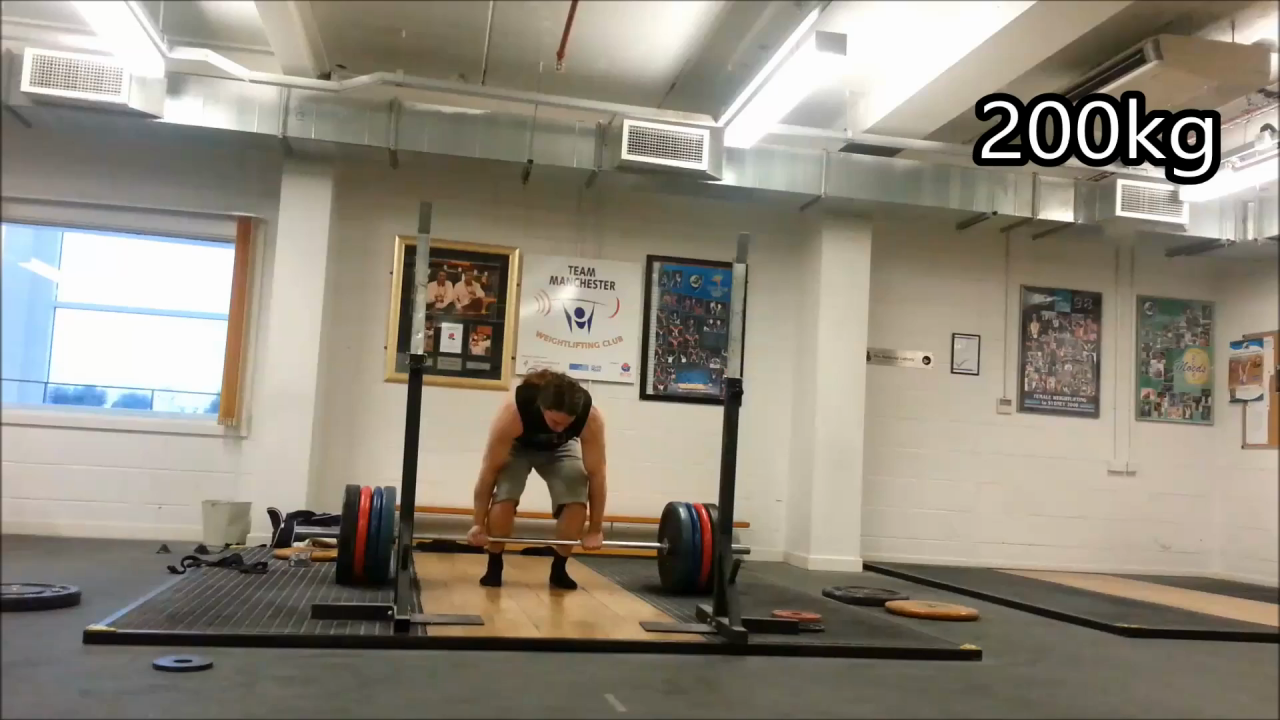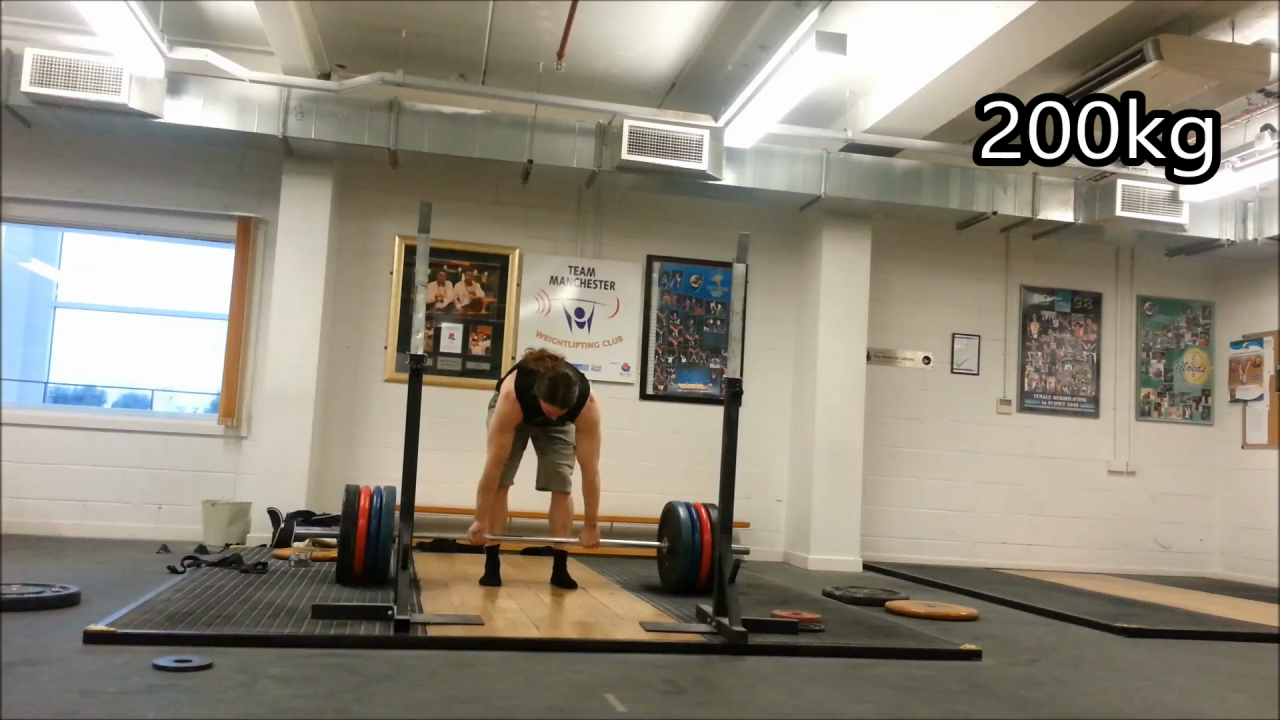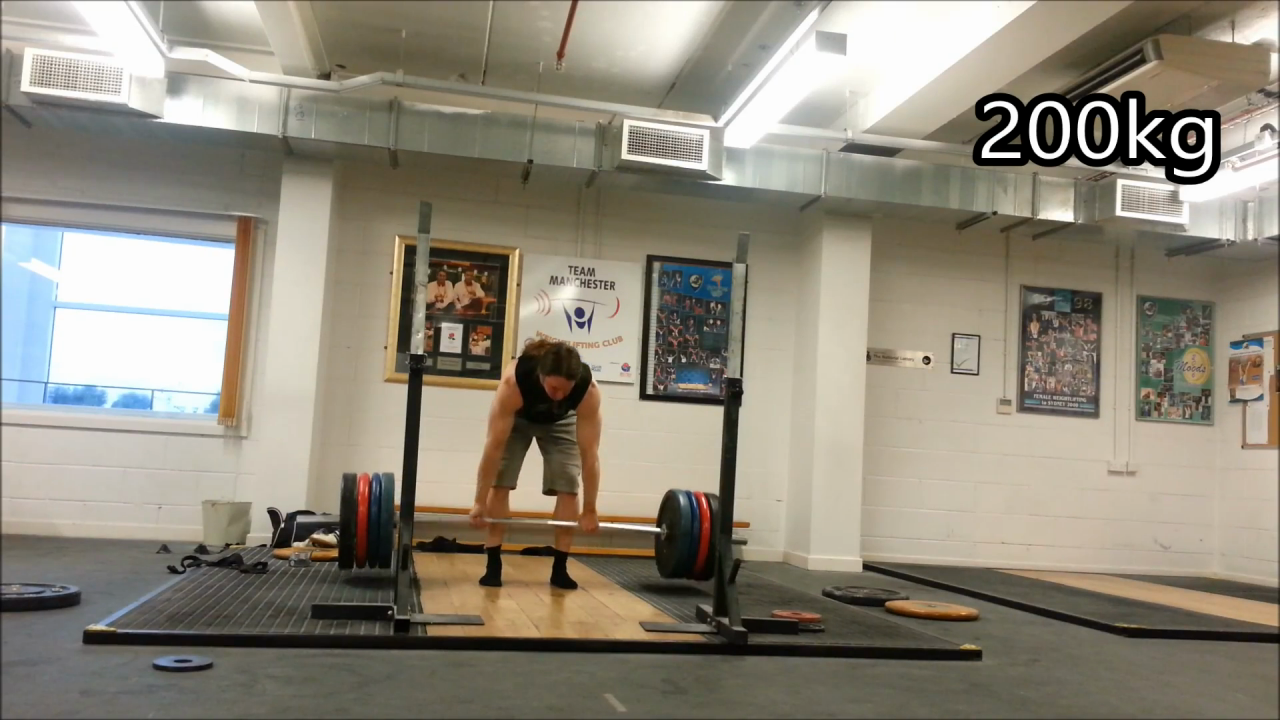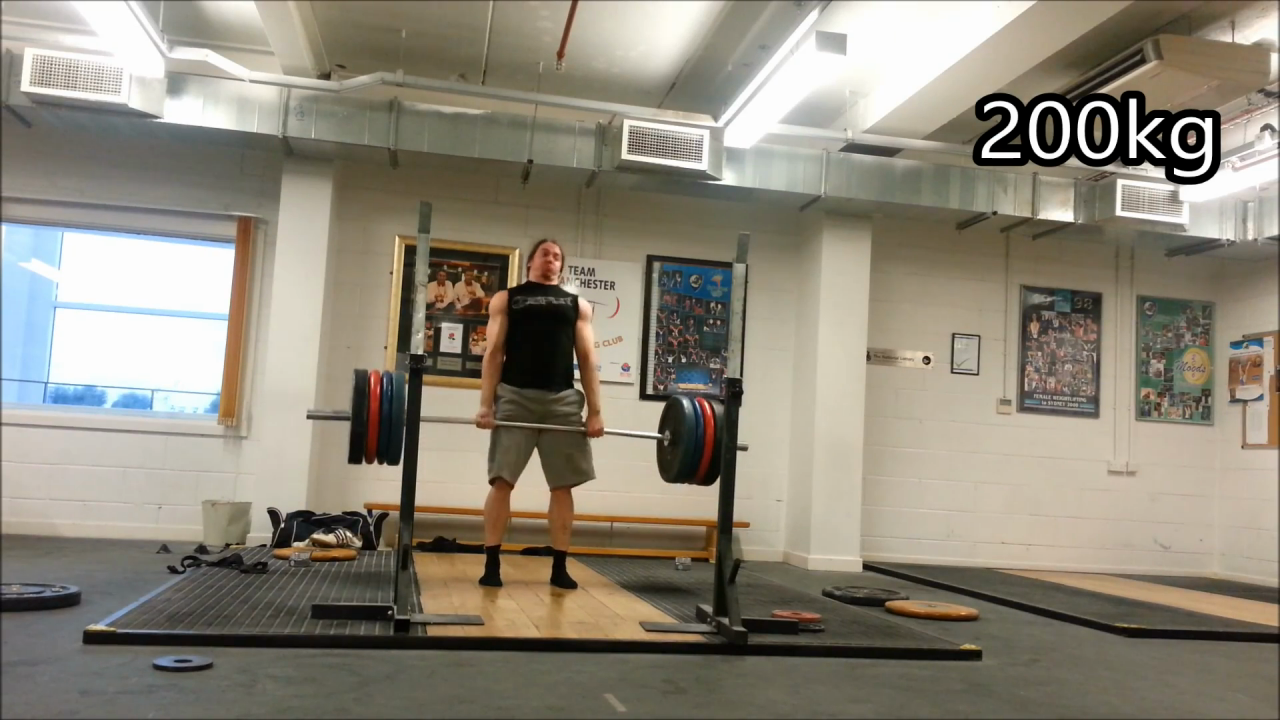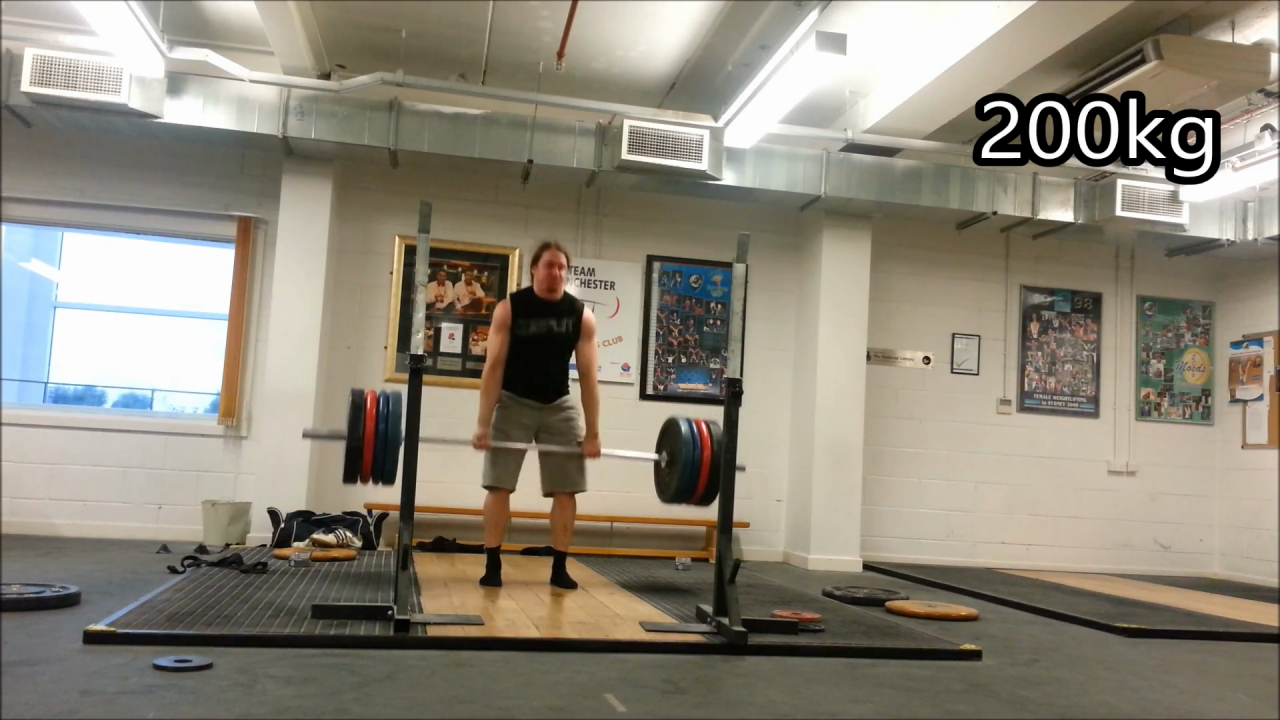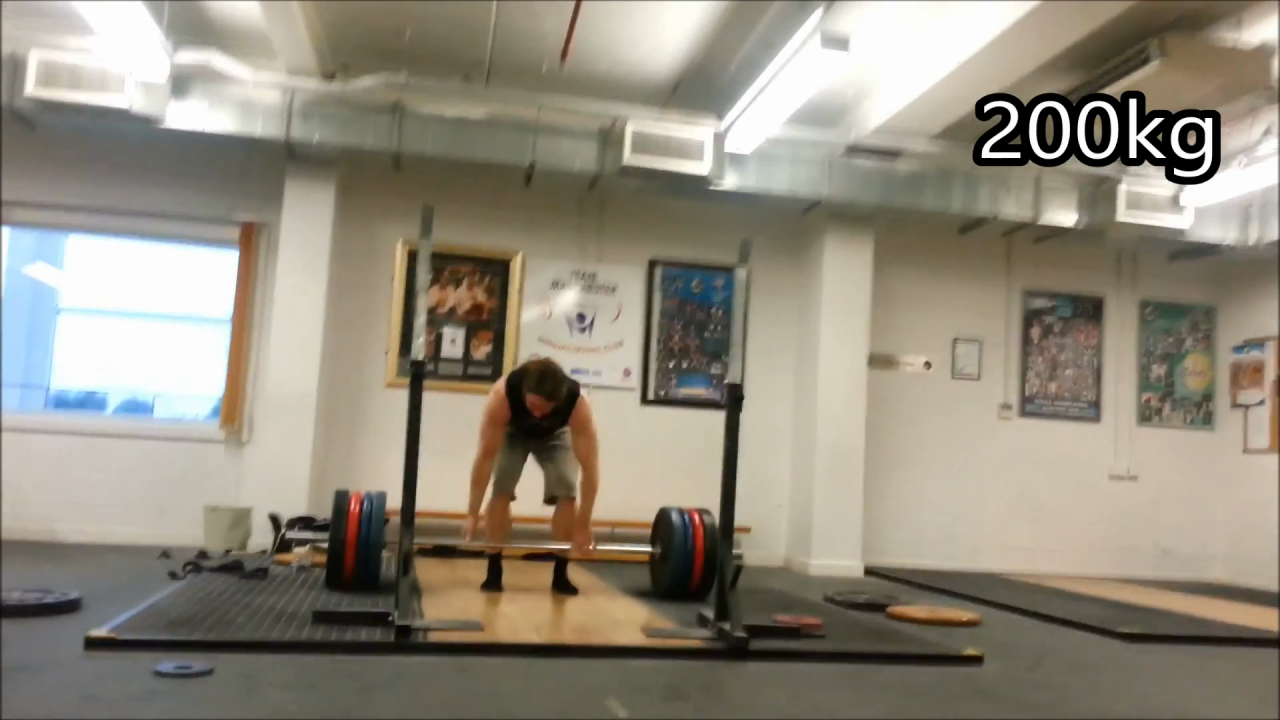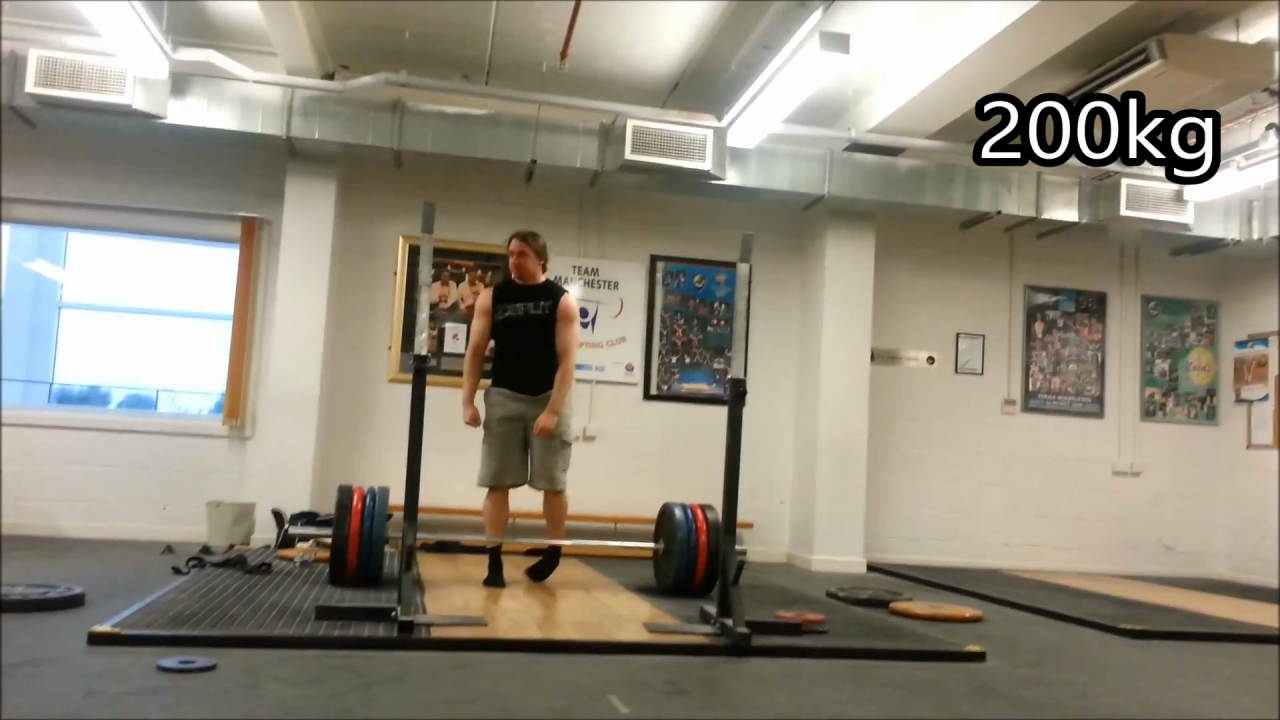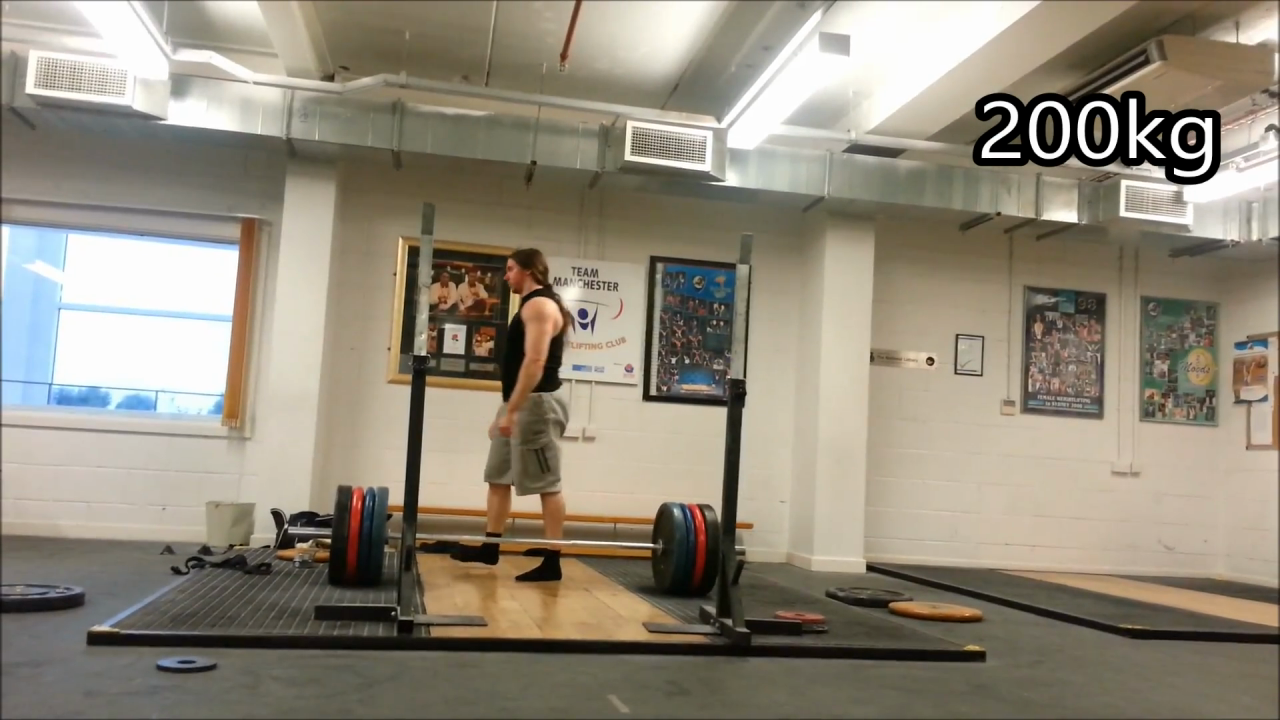
dt=0.7s
person 1, frame 1
left shoulder: (591, 418)
right shoulder: (513, 410)
left elbow: (597, 474)
right elbow: (489, 469)
left wrist: (595, 529)
right wrist: (478, 523)
left hip: (560, 449)
right hip: (516, 446)
left knee: (577, 500)
right knee: (504, 498)
left ankle: (559, 568)
right ankle: (494, 567)
person 1, frame 2
left shoulder: (587, 405)
right shoulder: (511, 395)
left elbow: (590, 468)
right elbow: (494, 463)
left wrist: (591, 525)
right wrist: (480, 520)
left hip: (559, 425)
right hip: (513, 413)
left knee: (561, 485)
right knee: (500, 481)
left ankle: (560, 567)
right ankle: (491, 565)
person 1, frame 3
left shoulder: (588, 391)
right shoulder: (514, 381)
left elbow: (589, 454)
right elbow: (494, 446)
left wrist: (589, 510)
right wrist: (480, 503)
left hip: (561, 422)
right hip: (518, 417)
left knee: (568, 487)
right knee: (500, 483)
left ankle: (560, 569)
right ankle: (493, 566)
person 1, frame 4
left shoulder: (577, 304)
right shoulder: (506, 299)
left elbow: (587, 358)
right elbow: (494, 352)
left wrist: (594, 411)
right wrist: (485, 404)
left hip: (563, 400)
right hip: (515, 396)
left knee: (563, 486)
right knee: (501, 480)
left ankle: (559, 567)
right ankle: (491, 565)
person 1, frame 5
left shoulder: (582, 315)
right shoulder: (510, 308)
left elbow: (588, 376)
right elbow: (493, 367)
left wrist: (592, 432)
right wrist: (484, 423)
left hip: (558, 408)
right hip: (513, 403)
left knee: (566, 488)
right knee: (499, 484)
left ankle: (559, 568)
right ankle: (492, 566)
person 1, frame 6
left shoulder: (578, 404)
right shoulder: (503, 395)
left elbow: (590, 469)
right elbow: (485, 457)
left wrist: (582, 526)
right wrist: (473, 514)
left hip: (556, 434)
right hip: (512, 432)
left knee: (566, 494)
right knee: (501, 491)
left ankle: (560, 574)
right ankle: (494, 571)
person 1, frame 7
left shoulder: (562, 302)
right shoulder: (492, 297)
left elbow: (567, 361)
right elbow: (475, 351)
left wrist: (553, 411)
right wrist: (468, 400)
left hip: (547, 401)
right hip: (503, 399)
left knee: (553, 484)
right knee: (497, 484)
left ankle: (552, 553)
right ankle: (494, 564)
person 1, frame 8
left shoulder: (540, 305)
right shoulder: (531, 308)
left elbow: (535, 362)
left wrist: (512, 410)
right wrist: (506, 410)
left hip: (536, 404)
right hip: (516, 405)
left knee: (547, 484)
right knee: (497, 479)
left ankle: (552, 563)
right ankle: (490, 547)
